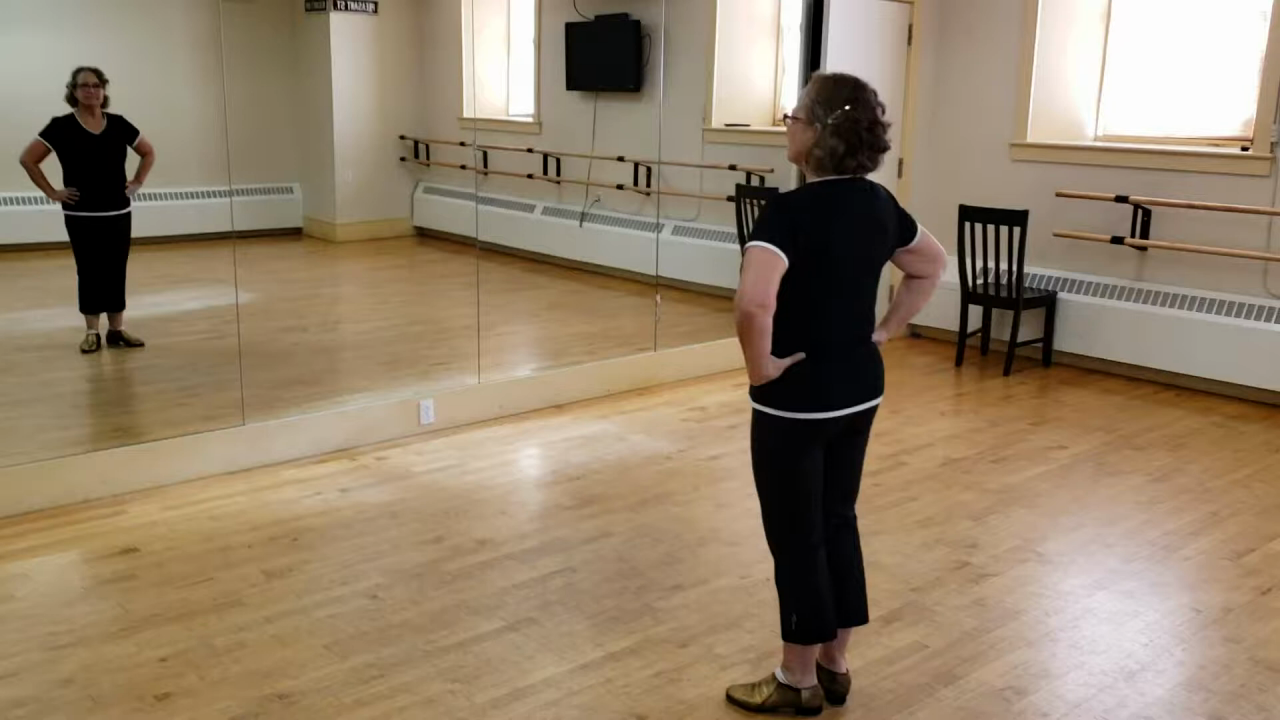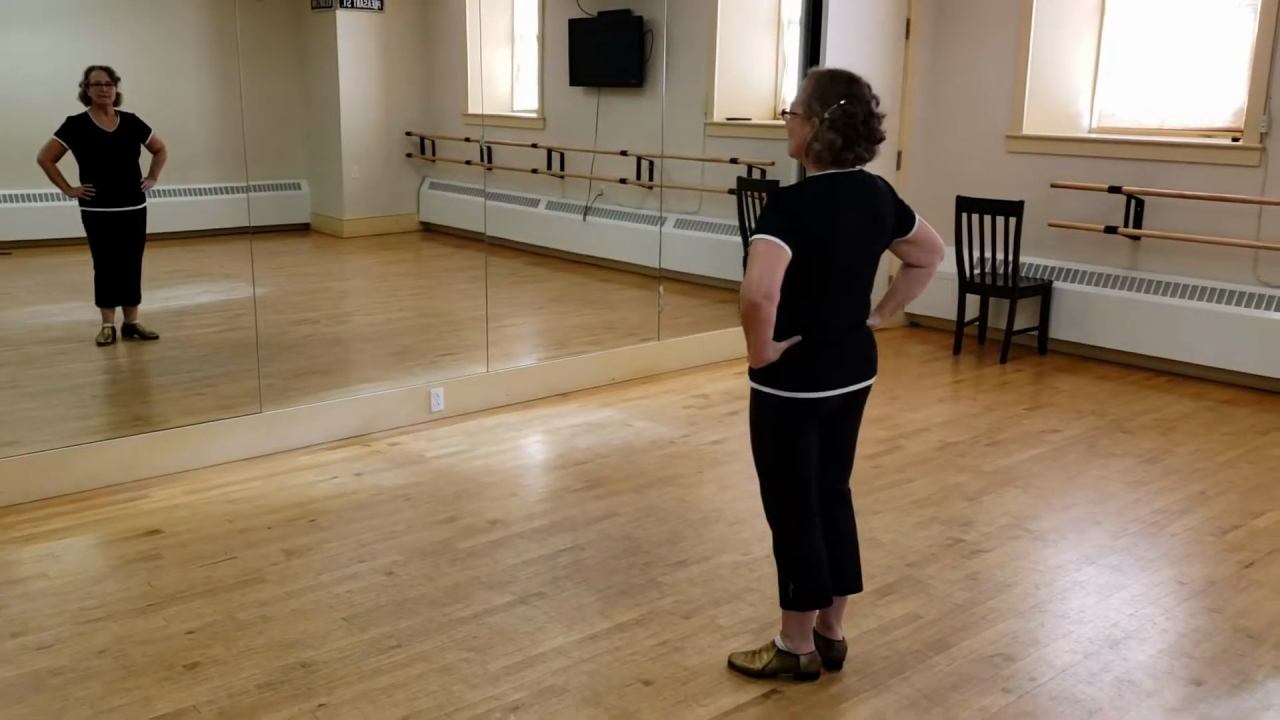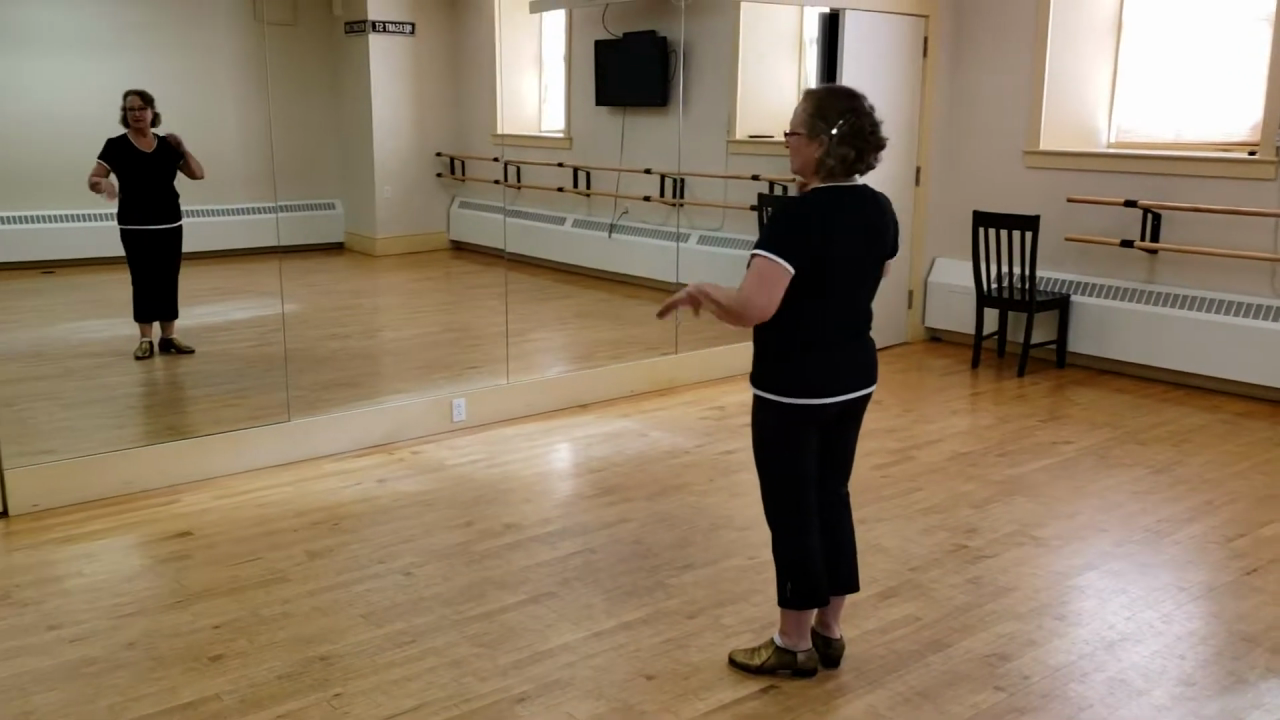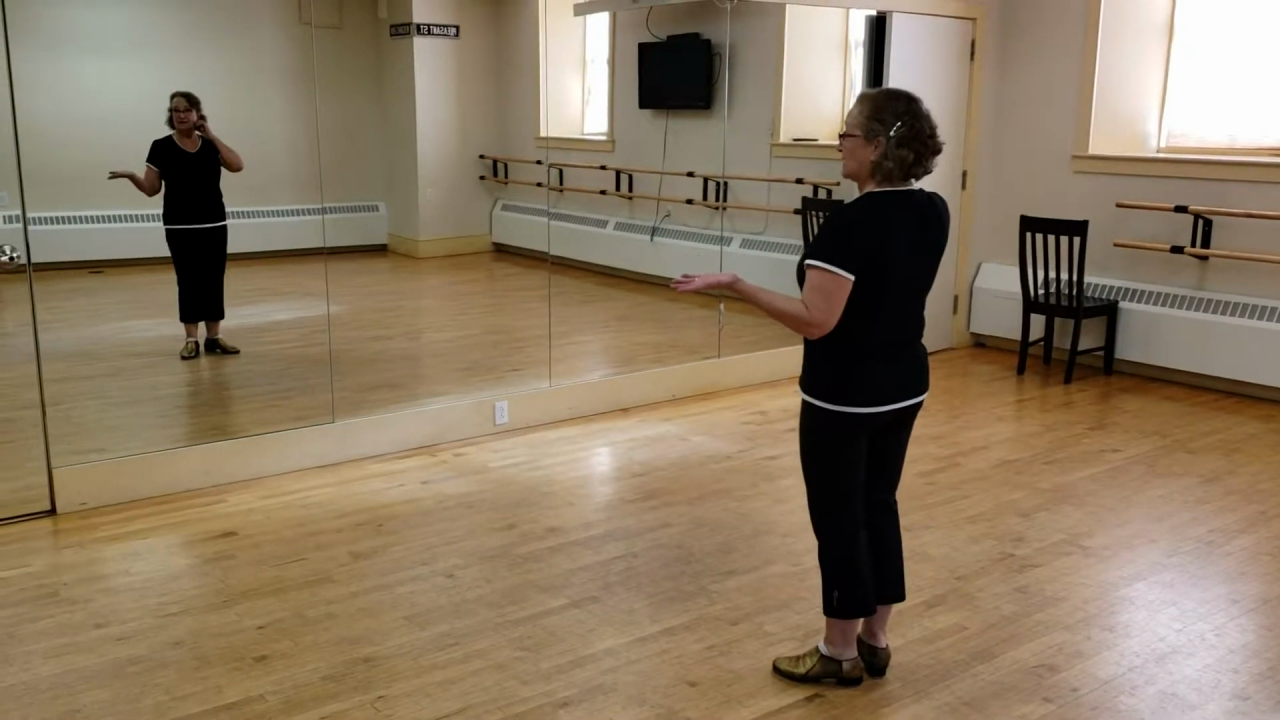
dt=1s
person 1, frame 1
left shoulder: (789, 211)
right shoulder: (877, 203)
left elbow: (754, 303)
right elbow: (931, 265)
left wrist: (760, 365)
right wrist: (885, 330)
left hip: (796, 401)
right hip: (859, 389)
left knee: (795, 535)
right knee: (837, 522)
right ankle: (835, 667)
person 1, frame 2
left shoulder: (791, 204)
right shoulder: (875, 195)
left elbow: (760, 293)
right elbow: (930, 255)
left wrist: (760, 351)
left hip: (793, 382)
right hip: (853, 371)
left knee: (793, 509)
right knee: (832, 496)
left ankle: (797, 648)
right ankle: (831, 634)
person 1, frame 3
left shoulder: (797, 216)
right shoulder: (878, 210)
left elbow: (753, 308)
left wrist: (697, 293)
left hip: (792, 389)
right hip: (854, 379)
left knee: (793, 510)
right knee: (830, 498)
left ankle: (794, 645)
right ankle: (829, 633)
person 1, frame 4
left shoulder: (852, 222)
right shoulder: (933, 212)
left elbow: (815, 319)
left wrist: (734, 285)
left hip: (843, 396)
right hip: (905, 386)
left knee: (839, 517)
right knee: (879, 506)
left ankle: (840, 653)
right ankle: (876, 641)
person 2, frame 1
left shoulder: (119, 124)
right shoulder: (61, 127)
left elbow: (148, 152)
right elbow: (28, 158)
left wrist: (137, 182)
right wrist: (51, 192)
left hip: (118, 213)
right hip: (81, 215)
left knee: (116, 271)
right knee: (89, 272)
left ankle: (116, 329)
right ankle: (92, 332)
person 2, frame 2
left shoulder: (131, 122)
right shoulder: (76, 125)
left elbow: (160, 150)
right elbow: (45, 158)
left wrist: (152, 178)
right wrist: (68, 189)
left hip: (133, 208)
right hip: (97, 210)
left knee: (132, 265)
right knee: (105, 266)
left ankle: (132, 322)
right ankle: (107, 326)
person 2, frame 3
left shoulder: (167, 145)
right shoulder: (116, 146)
left elbow: (198, 173)
right elbow: (93, 181)
left wrist: (182, 149)
right wrist: (103, 183)
left hip: (170, 224)
right hip: (135, 227)
left knee: (168, 280)
right knee: (143, 281)
left ankle: (169, 337)
right ankle: (145, 340)
person 2, frame 4
left shoulder: (211, 145)
right shoulder: (161, 147)
left elbow: (237, 165)
right elbow: (152, 188)
left wrist: (212, 136)
right wrist: (132, 177)
left hip: (214, 224)
right hip: (180, 227)
left knee: (214, 280)
right knee: (188, 281)
left ankle: (214, 336)
right ankle: (191, 339)
